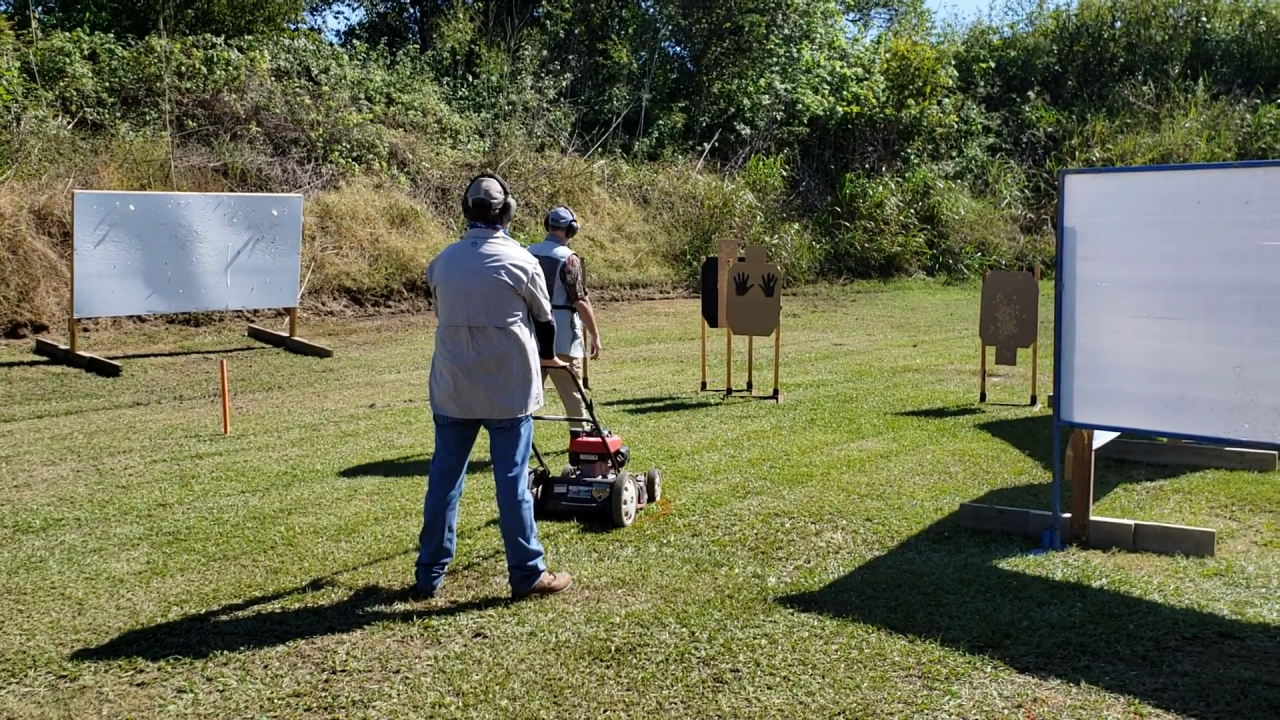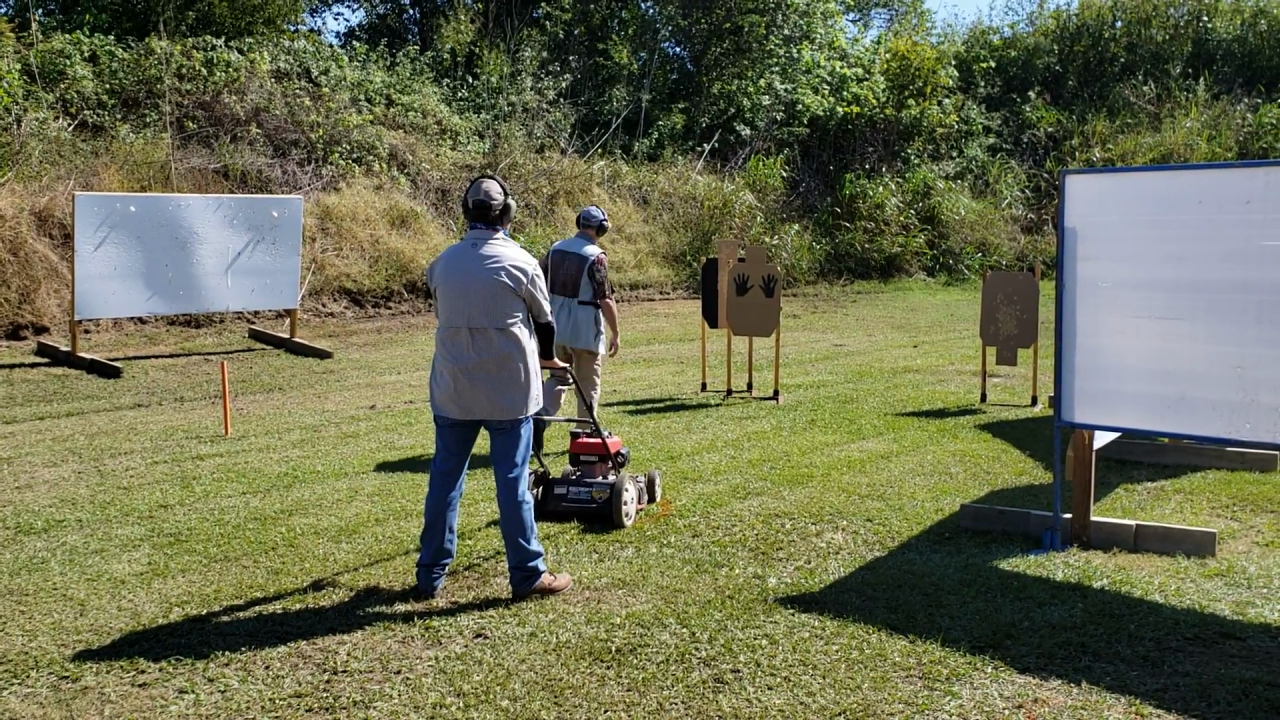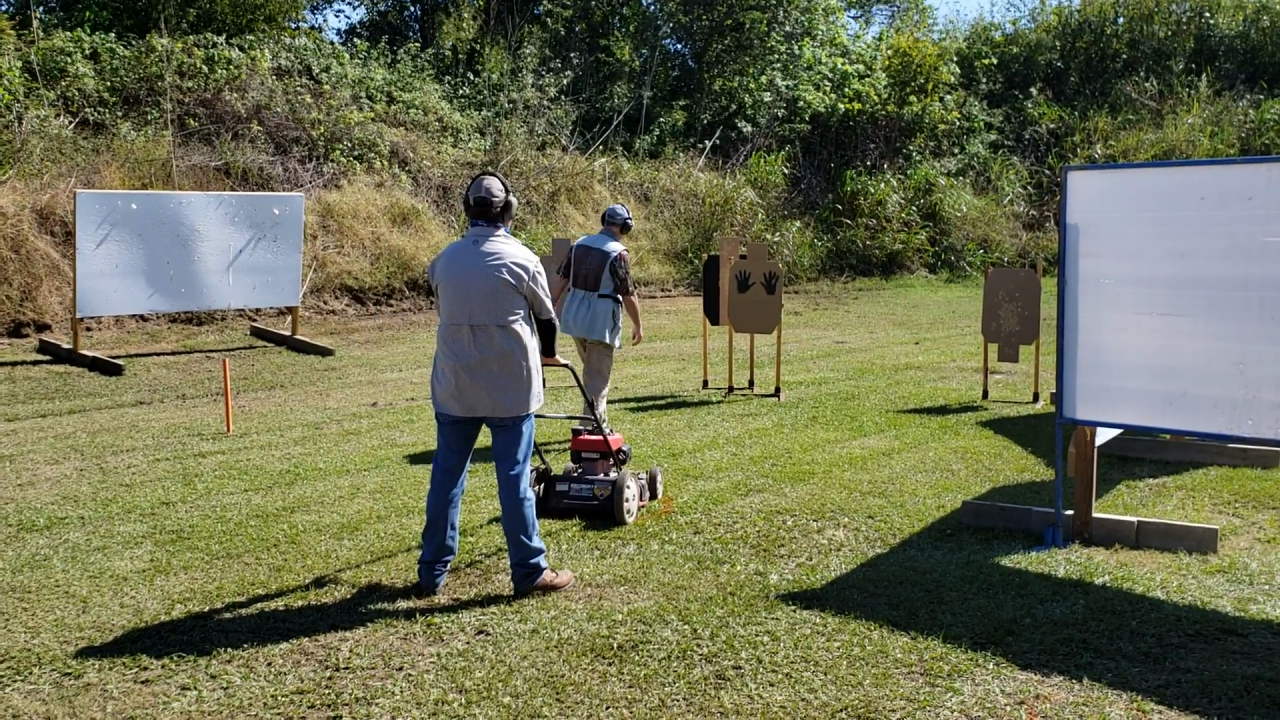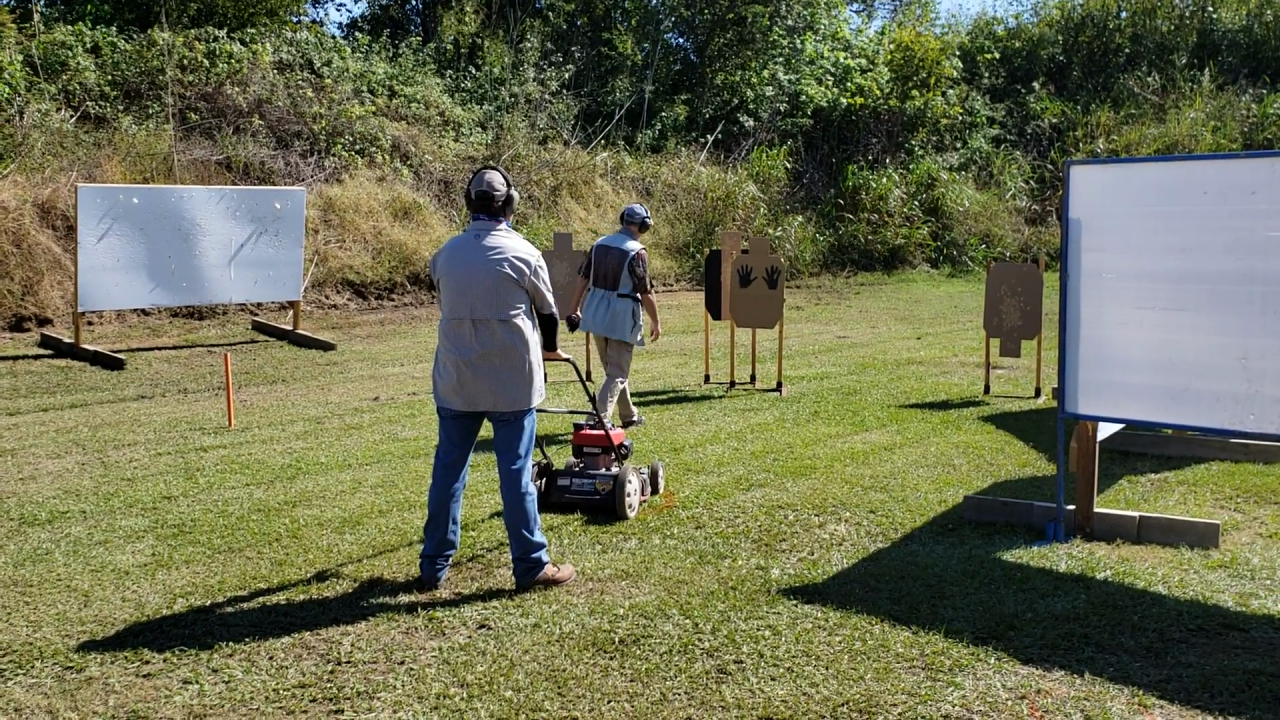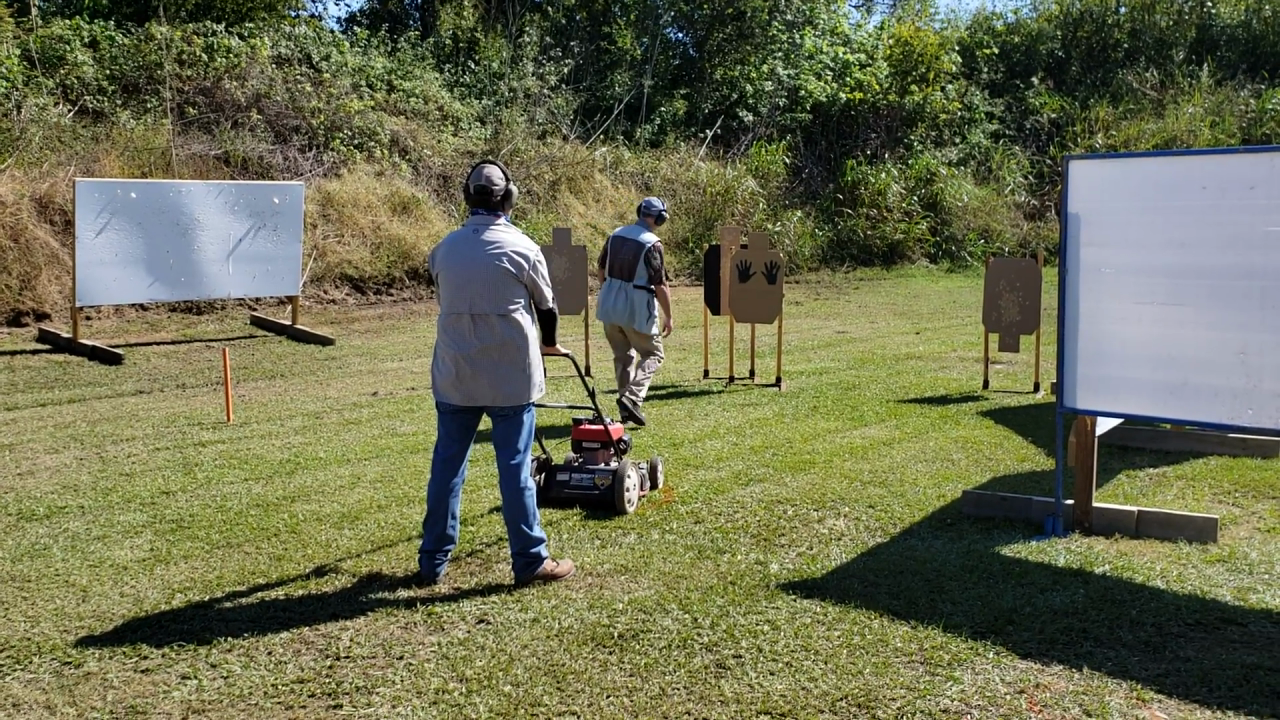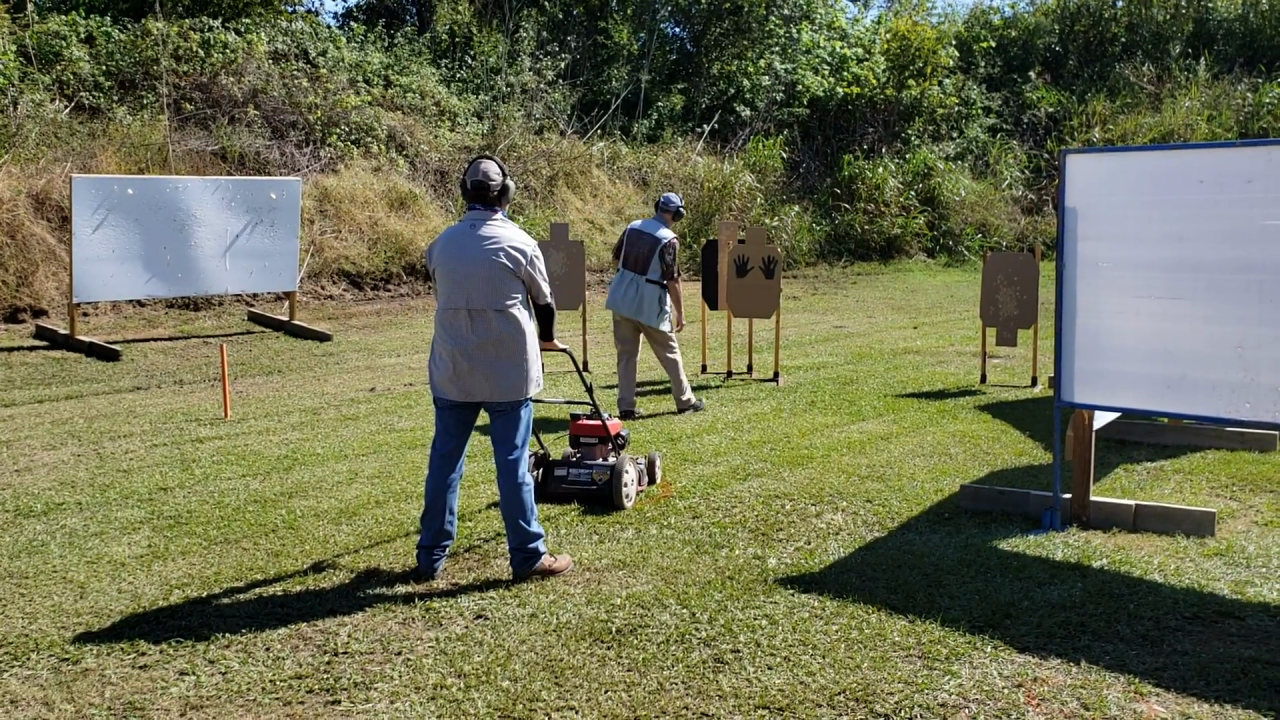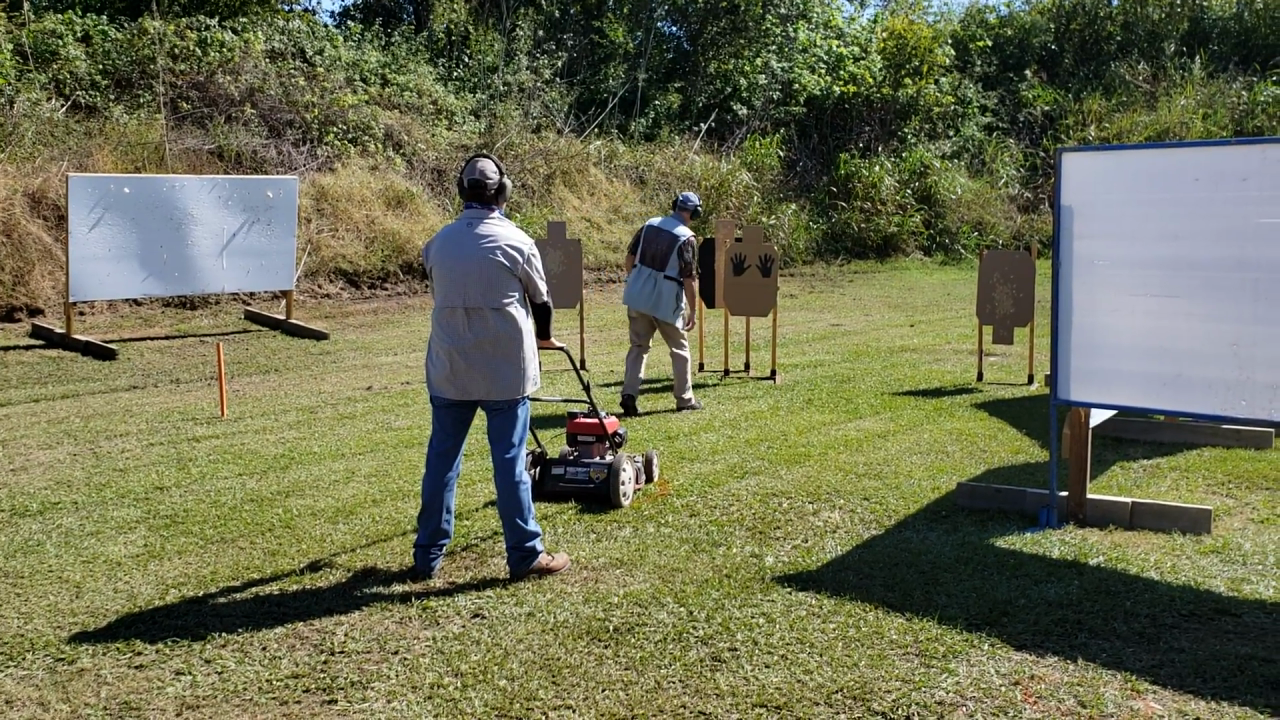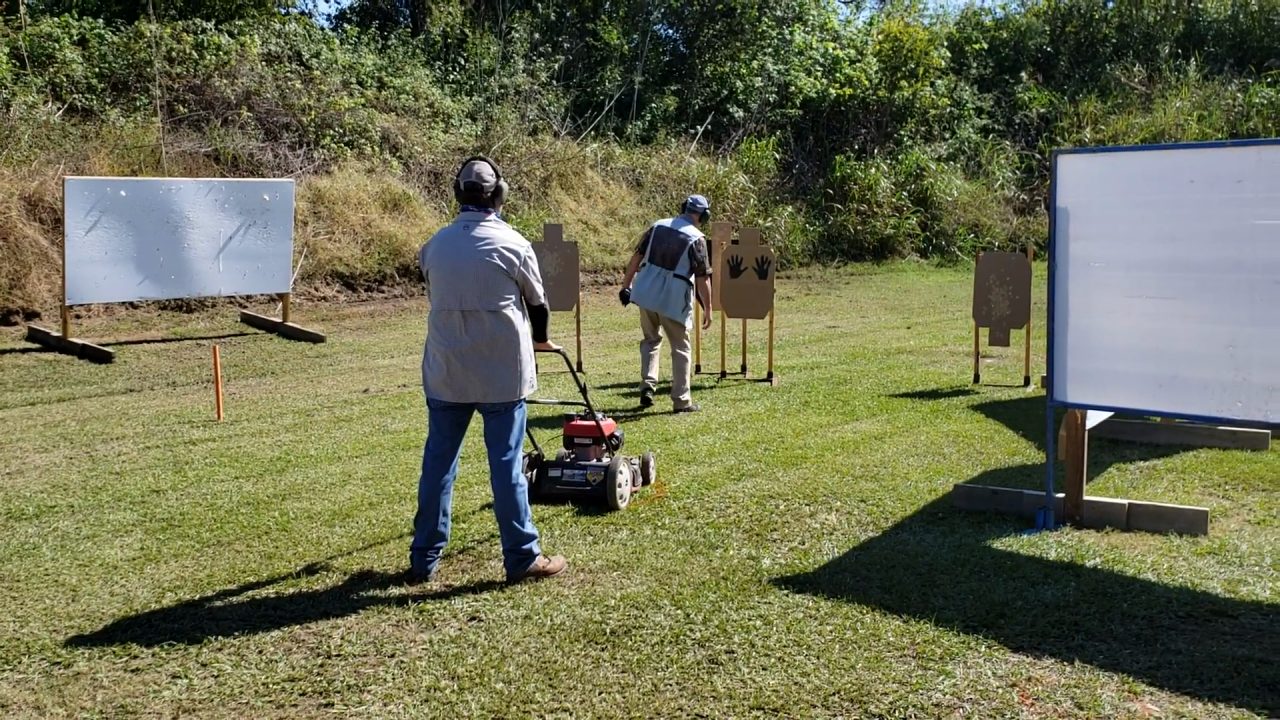
dt=0.2s
person 1, frame 1
left shoulder: (442, 261)
right shoulder: (520, 261)
right elbow: (544, 318)
right wrist: (547, 357)
left hip: (452, 387)
right hip: (508, 388)
left knee: (444, 478)
right knee: (512, 481)
left ankle: (429, 574)
right ankle: (528, 574)
person 1, frame 2
left shoulder: (442, 263)
right shoulder: (520, 262)
right elbow: (544, 319)
right wrist: (547, 358)
left hip: (452, 389)
right hip: (508, 389)
left knee: (444, 479)
right knee: (512, 482)
left ankle: (430, 575)
right ankle: (528, 575)
person 1, frame 3
left shoulder: (444, 260)
right shoulder: (522, 259)
right elbow: (545, 317)
right wrist: (549, 355)
left hip: (454, 386)
right hip: (510, 386)
left knee: (446, 476)
right knee: (514, 478)
left ankle: (432, 571)
right ankle: (530, 571)
person 1, frame 4
left shoulder: (445, 254)
right shoulder: (523, 254)
right elbow: (547, 310)
right wrist: (550, 349)
left hip: (456, 380)
right hip: (511, 380)
left knee: (448, 470)
right knee: (516, 473)
left ankle: (434, 565)
right ankle: (531, 565)
person 1, frame 5
left shoulder: (444, 249)
right shoulder: (522, 248)
right elbow: (546, 305)
right wrist: (549, 344)
left hip: (454, 375)
right hip: (510, 376)
left knee: (447, 465)
right knee: (515, 468)
left ankle: (432, 561)
right ankle: (530, 560)
person 1, frame 6
left shoulder: (441, 243)
right shoulder: (519, 243)
right elbow: (543, 300)
right wrist: (546, 339)
left hip: (451, 370)
right hip: (507, 371)
left knee: (444, 461)
right knee: (512, 463)
left ankle: (430, 556)
right ankle: (528, 556)
person 1, frame 7
left shoulder: (438, 243)
right shoulder: (516, 242)
right elbow: (540, 300)
right wrist: (544, 338)
left hip: (449, 369)
right hip: (505, 370)
left knee: (441, 460)
right knee: (509, 462)
left ankle: (427, 555)
right ankle: (525, 555)
person 1, frame 8
left shoulder: (435, 245)
right shoulder: (513, 244)
right elbow: (537, 302)
right wrist: (541, 340)
left hip: (445, 372)
right hip: (502, 372)
left knee: (438, 462)
right knee: (506, 465)
left ankle: (424, 558)
right ankle: (522, 558)
person 2, frame 1
left shoulder: (528, 253)
right shoulder: (568, 258)
right elbow: (580, 301)
right wrist: (595, 335)
right hip: (560, 333)
right knee: (571, 390)
right ankle: (582, 437)
person 2, frame 2
left shoulder: (555, 249)
right shoulder: (596, 256)
left elbow: (543, 287)
right elbow: (606, 299)
right wrist: (615, 334)
left hip: (557, 325)
right hip: (584, 328)
left knee: (558, 378)
right knee: (588, 385)
left ankle: (542, 420)
person 2, frame 3
left shoulder: (579, 244)
right shoulder: (618, 253)
left elbow: (561, 280)
right elbow: (628, 294)
right wrist: (638, 325)
left hip: (576, 317)
right hip: (602, 321)
left knee: (592, 373)
right knee: (598, 378)
person 2, frame 4
left shoulder: (599, 244)
right shoulder: (637, 251)
left elbow: (583, 280)
right elbow: (646, 293)
left wrist: (575, 309)
right wrist: (655, 322)
left hip: (595, 316)
right hip: (622, 319)
left knee: (614, 369)
right knee: (618, 374)
left ankle: (628, 415)
right ankle: (601, 419)
person 2, frame 5
left shoulder: (616, 234)
right shoulder: (652, 244)
left elbow: (600, 270)
right elbow: (660, 285)
right wrist: (668, 316)
left hip: (610, 307)
right hip: (638, 310)
left knee: (623, 359)
right knee: (653, 355)
left ankle: (627, 412)
right ankle: (631, 398)
person 2, frame 6
left shoulder: (632, 227)
right shoulder: (668, 239)
left elbow: (616, 260)
right elbow: (672, 281)
right wrist: (680, 313)
left hip: (622, 300)
right hip: (650, 305)
left knee: (626, 354)
right knee: (668, 352)
left ankle: (626, 406)
right ankle: (684, 400)
person 2, frame 7
left shoulder: (650, 225)
right shoulder: (686, 237)
left elbow: (630, 257)
right elbow: (689, 279)
left wrist: (633, 281)
right wrist: (692, 311)
left hip: (638, 295)
right hip: (666, 300)
left knee: (638, 346)
right knee: (679, 348)
left ankle: (629, 393)
right ankle: (684, 399)
person 2, frame 8
left shoulder: (658, 226)
right shoulder: (696, 238)
left elbow: (636, 257)
right elbow: (703, 278)
left wrist: (626, 283)
right wrist: (708, 310)
left hip: (647, 293)
right hip: (673, 299)
left knee: (651, 341)
right knee: (680, 349)
left ankle: (648, 385)
right ankle: (681, 401)
